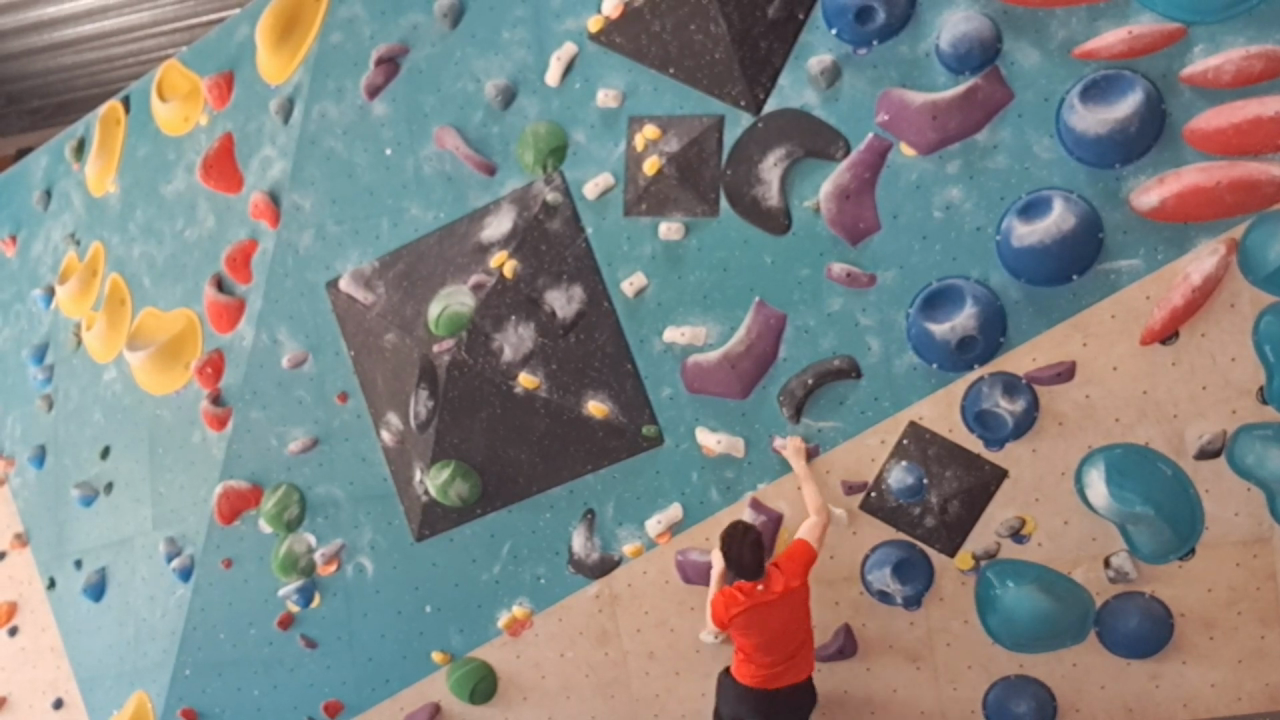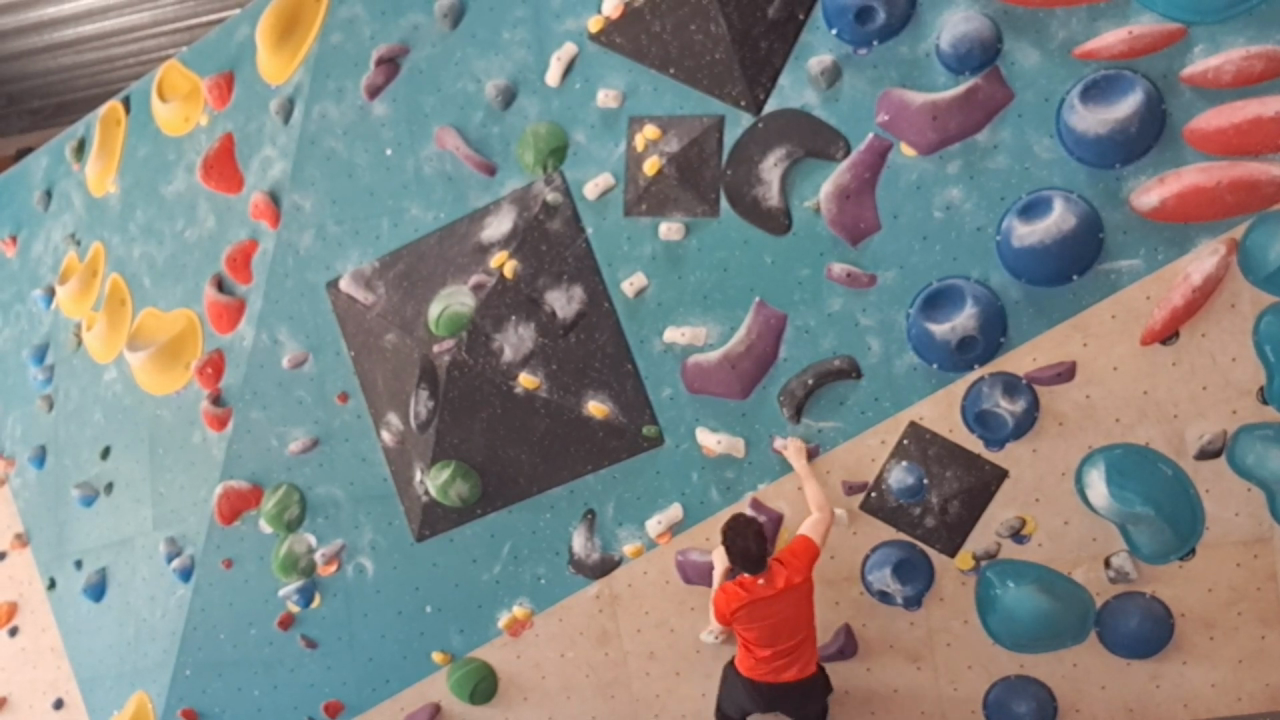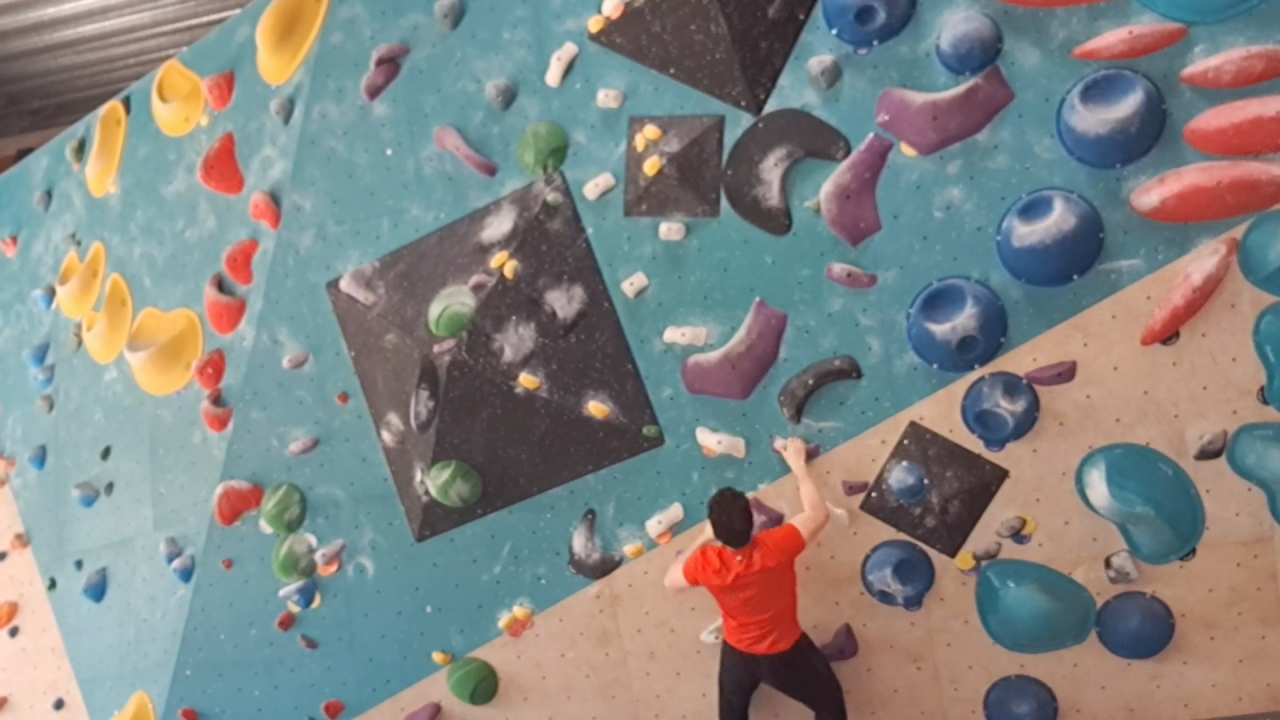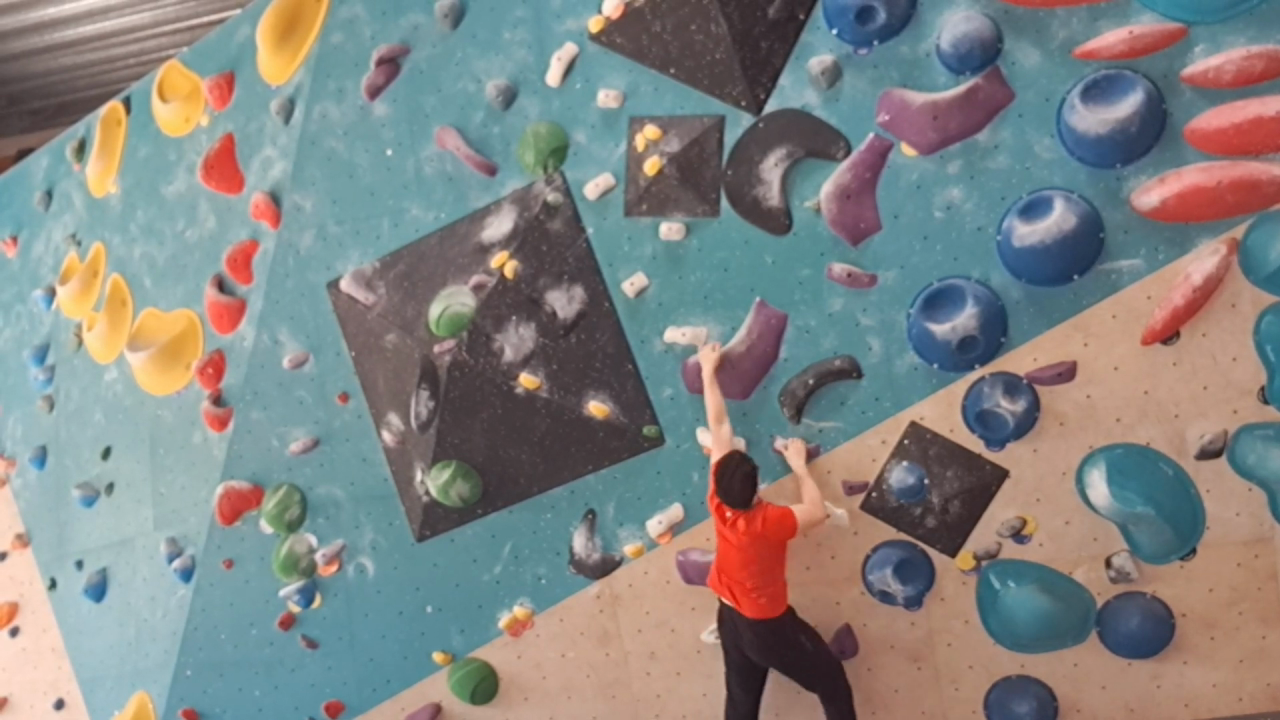
dt=0.3s
person 1, frame 1
left shoulder: (726, 601)
right shoulder: (793, 572)
left elbow: (714, 626)
right elbow: (820, 515)
left wrist: (717, 572)
right wrist: (799, 463)
left hip: (745, 692)
right hip: (794, 692)
person 1, frame 2
left shoulder: (728, 597)
right shoulder: (796, 566)
left elbow: (717, 628)
right elbow: (823, 513)
left wrist: (719, 573)
right wrist: (800, 463)
left hip: (750, 684)
right hip: (802, 685)
person 1, frame 3
left shoulder: (708, 564)
right shoulder: (777, 548)
left elbow: (671, 580)
right elbow: (819, 514)
left wrist: (700, 547)
right wrist: (798, 465)
left hip: (737, 655)
right hip: (787, 655)
person 1, frame 4
left shoulder: (716, 501)
right shoulder: (769, 522)
left elbow: (719, 426)
right elbow: (817, 511)
left wrist: (709, 371)
right wrist: (799, 465)
left hip: (730, 620)
right hip: (771, 625)
right knee: (831, 683)
